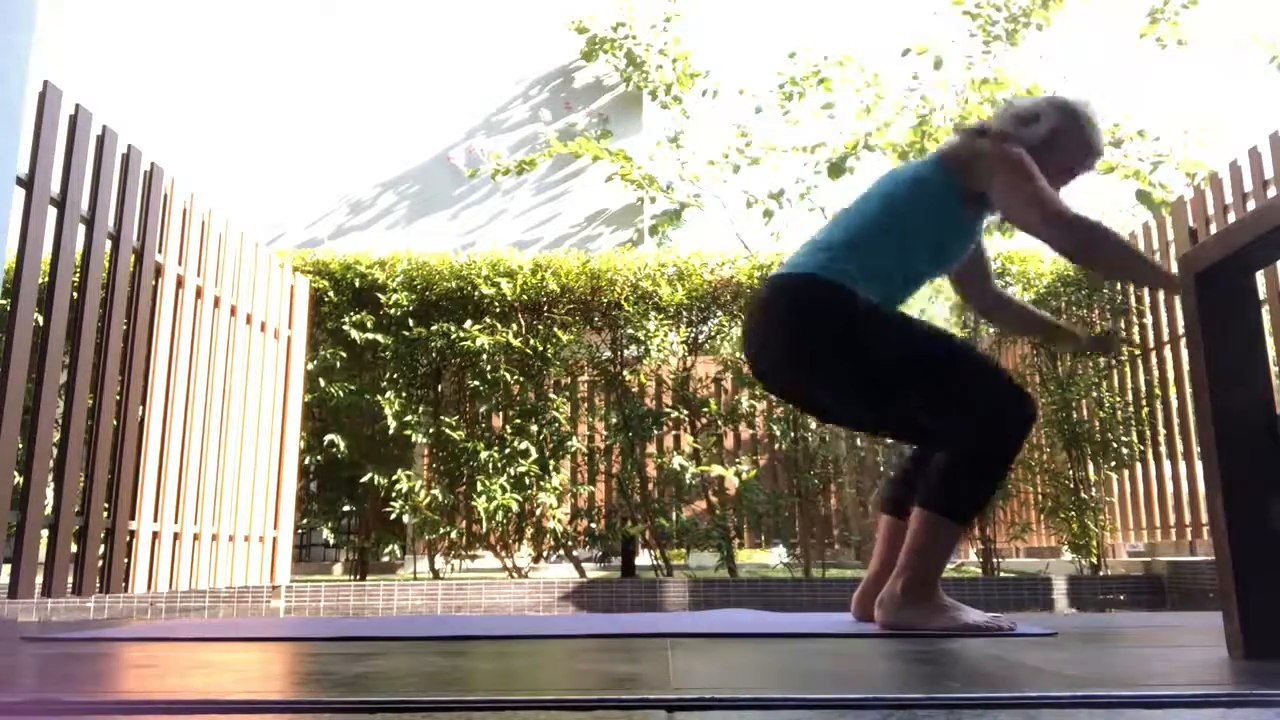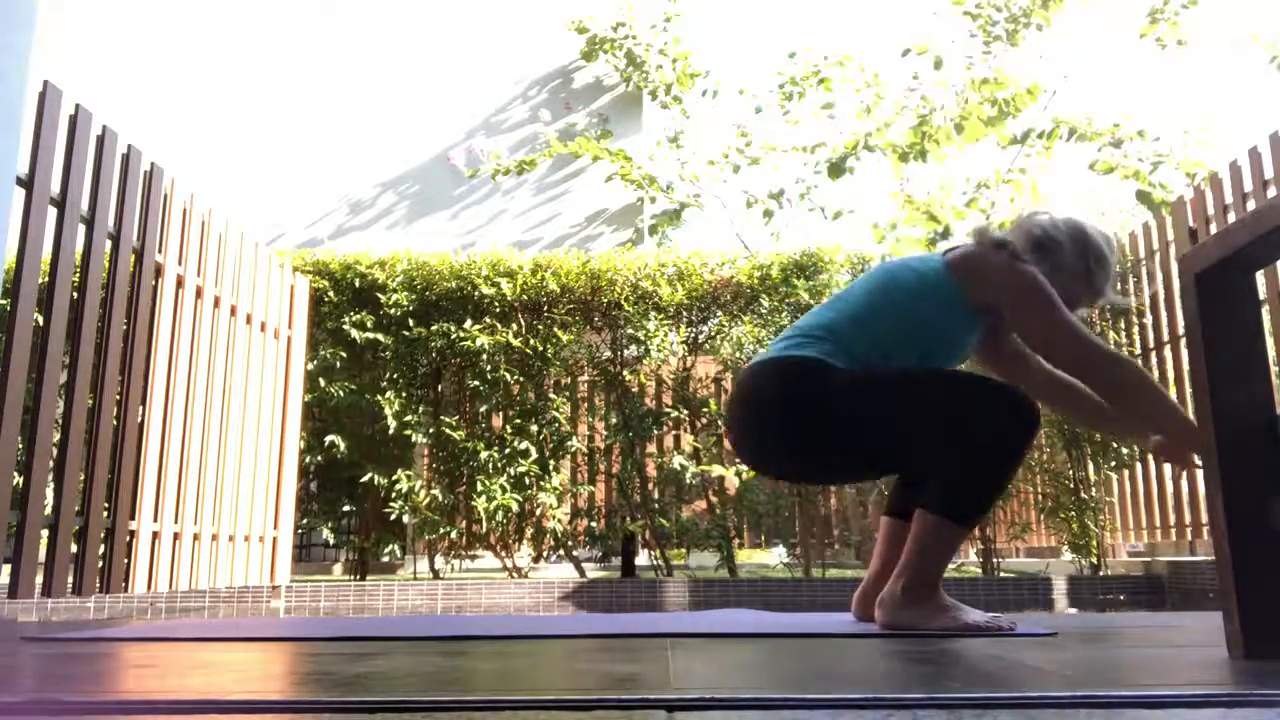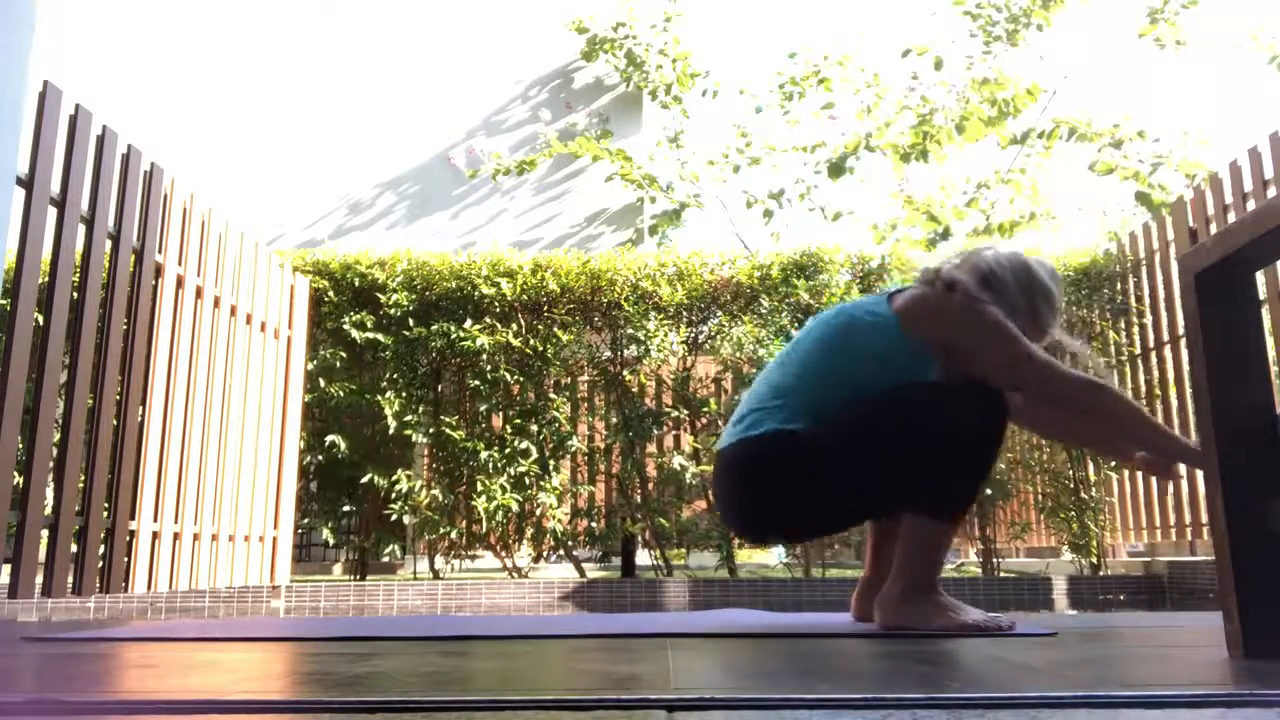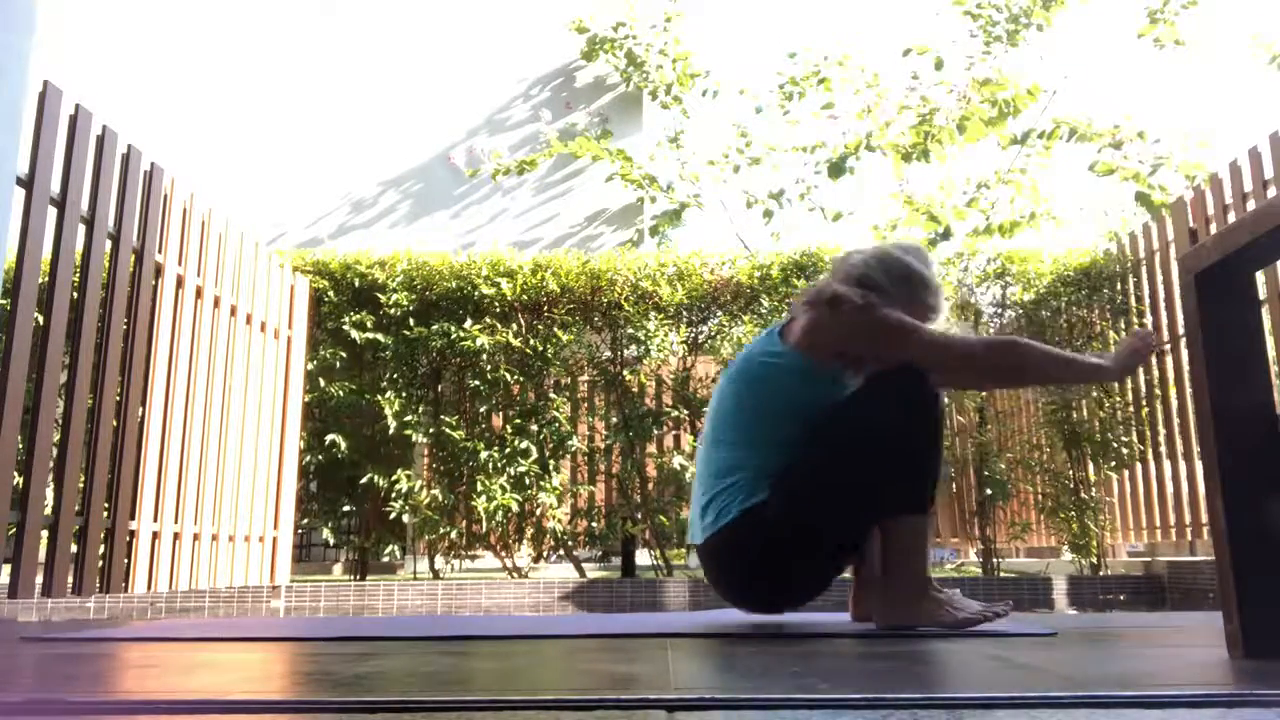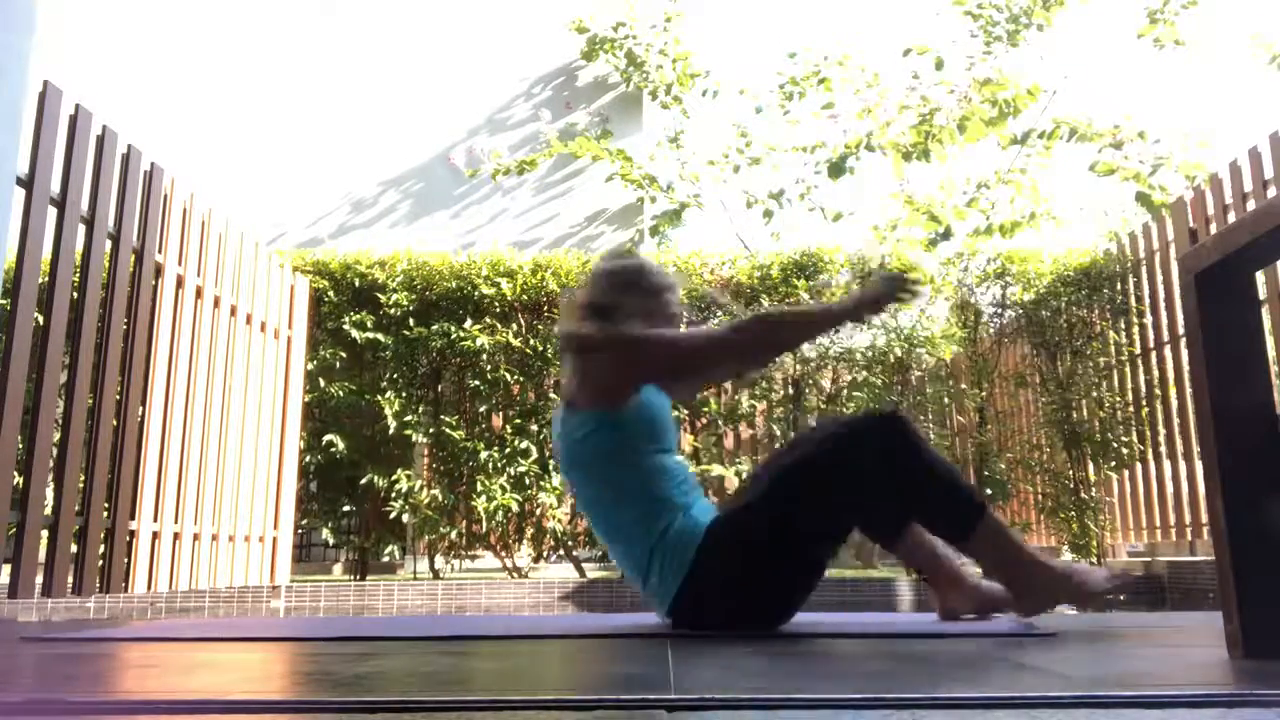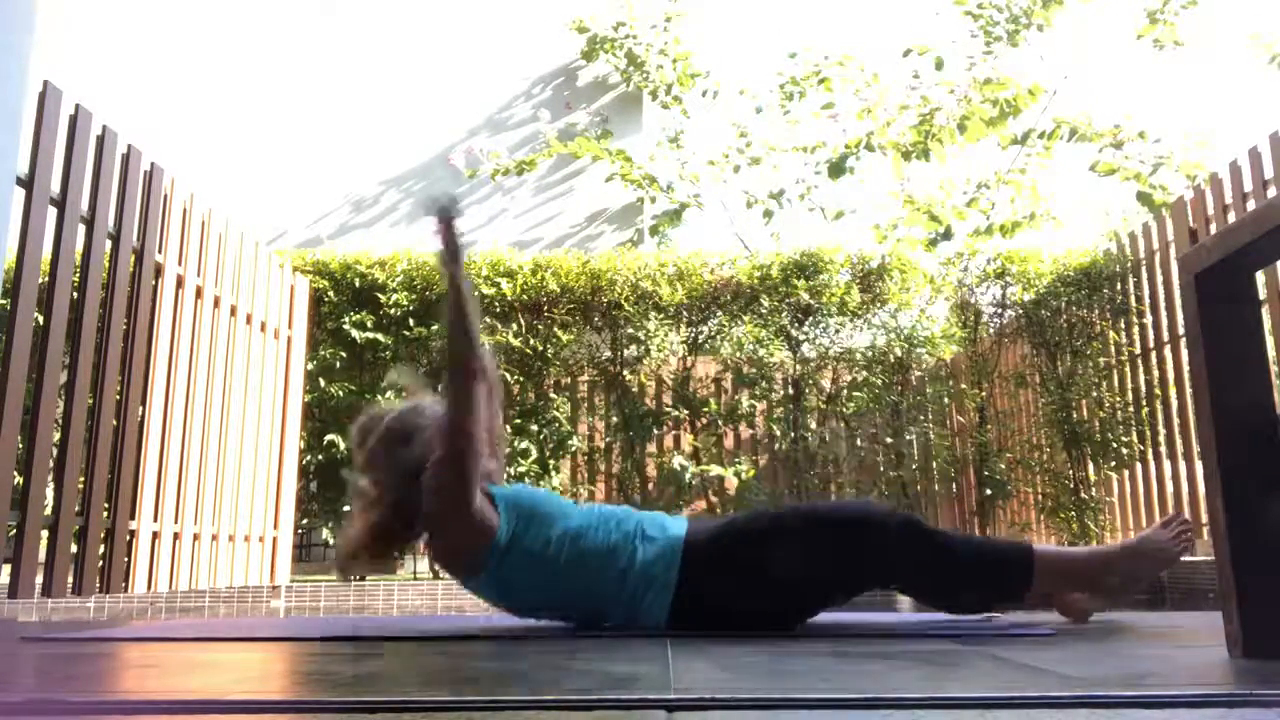
dt=0.3s
person 1, frame 1
left shoulder: (962, 197)
right shoulder: (993, 158)
left elbow: (987, 302)
right elbow: (1074, 235)
left wrist: (1076, 338)
right wrist: (1171, 281)
left hip: (787, 328)
right hip: (810, 317)
left knee: (956, 422)
right knee: (1001, 410)
left ankle: (882, 587)
right ankle: (912, 596)
person 1, frame 2
left shoulder: (978, 293)
right shoulder: (1003, 274)
left elbow: (1043, 379)
right elbow: (1104, 371)
left wrist: (1144, 437)
right wrist: (1202, 439)
left hip: (775, 407)
right hip: (795, 403)
left knee: (952, 432)
right knee: (1005, 419)
left ankle: (879, 587)
right ankle: (911, 596)
person 1, frame 3
left shoulder: (926, 333)
right shoulder: (950, 309)
left elbow: (1029, 405)
right elbow: (1073, 396)
left wrist: (1136, 454)
right wrist: (1185, 452)
left hip: (758, 480)
right hip: (770, 481)
left knee: (926, 428)
right knee: (969, 410)
left ankle: (881, 589)
right ankle: (911, 597)
person 1, frame 4
left shoulder: (825, 342)
right shoulder: (841, 322)
left elbow: (955, 365)
right elbow: (984, 358)
right wrist: (1103, 367)
left hip: (742, 546)
right hip: (756, 551)
left knee: (878, 435)
right knee: (905, 399)
left ankle: (877, 589)
right ankle: (906, 593)
person 1, frame 5
left shoulder: (605, 380)
right shoulder: (604, 379)
left elbow: (723, 362)
right elbow: (744, 343)
right wrist: (850, 307)
left hip: (710, 578)
right hip: (715, 590)
left knee: (858, 473)
right knee: (880, 437)
left ankle: (956, 585)
right ankle: (1029, 575)
person 1, frame 6
left shoulder: (469, 511)
right shoulder: (455, 518)
left elbow: (483, 394)
right elbow: (469, 391)
right wrist: (453, 268)
left hip: (682, 559)
right hip: (691, 591)
left knee: (867, 529)
right knee: (883, 540)
left ankle: (1052, 584)
right ankle: (1097, 570)
